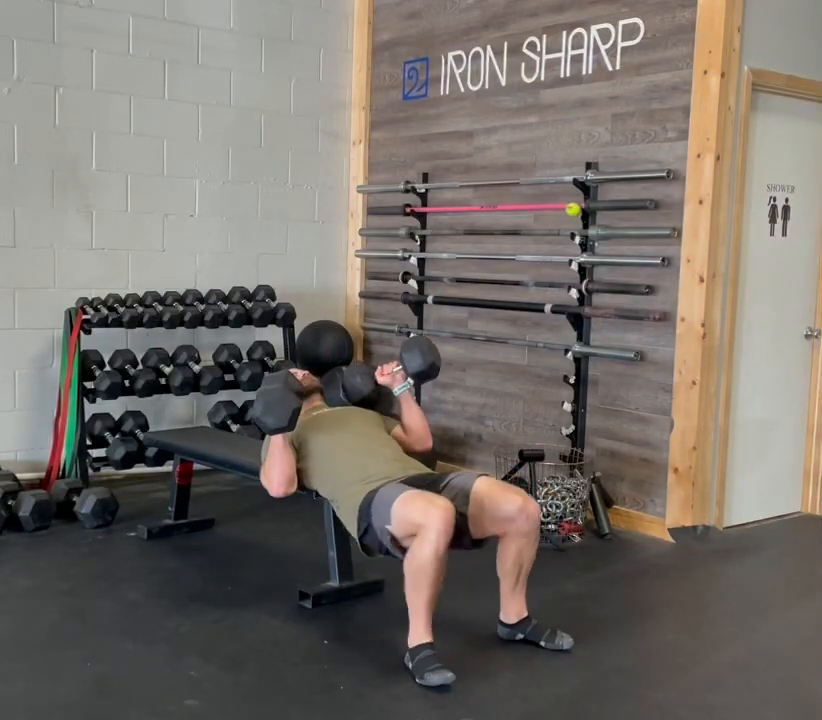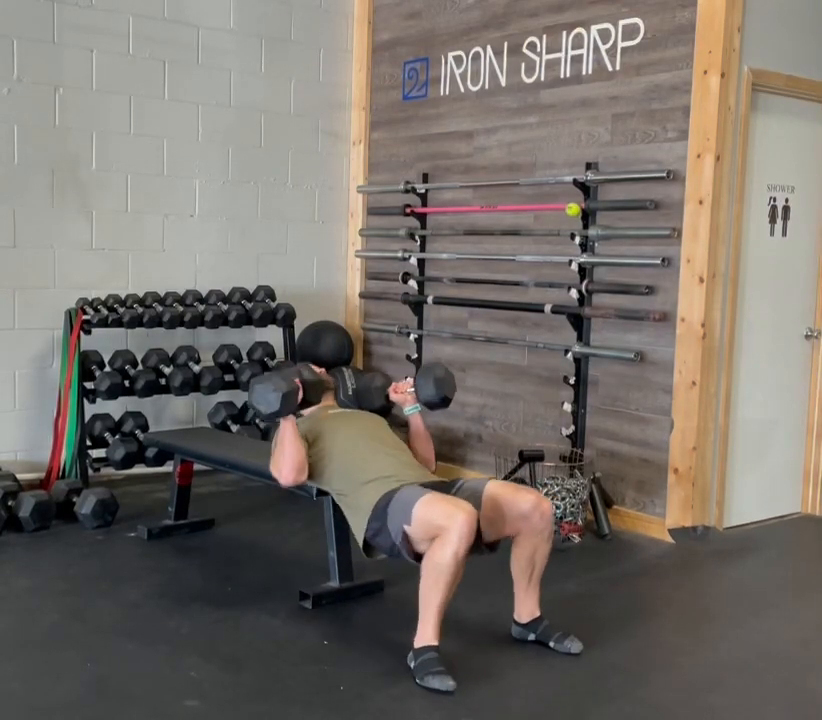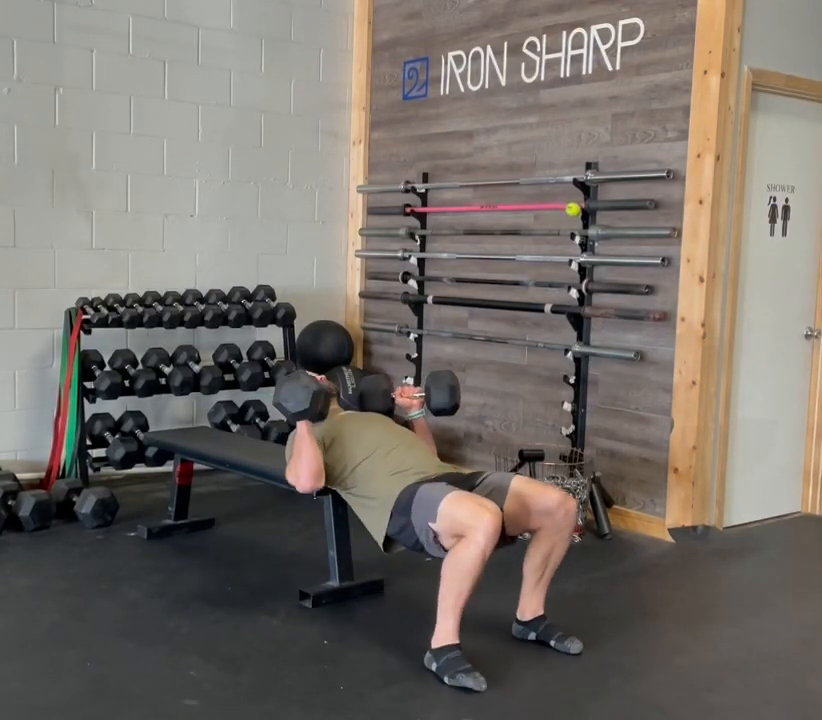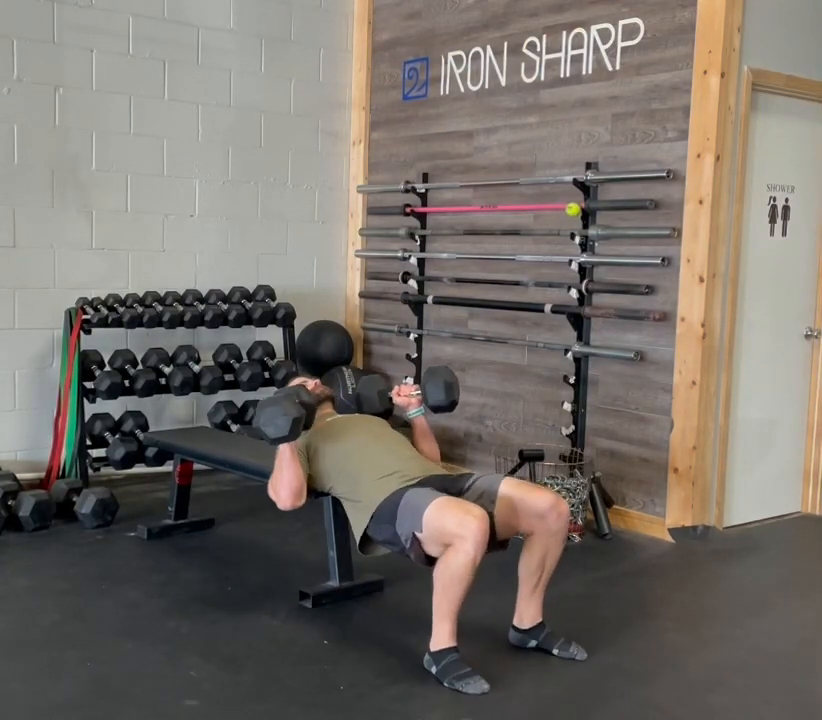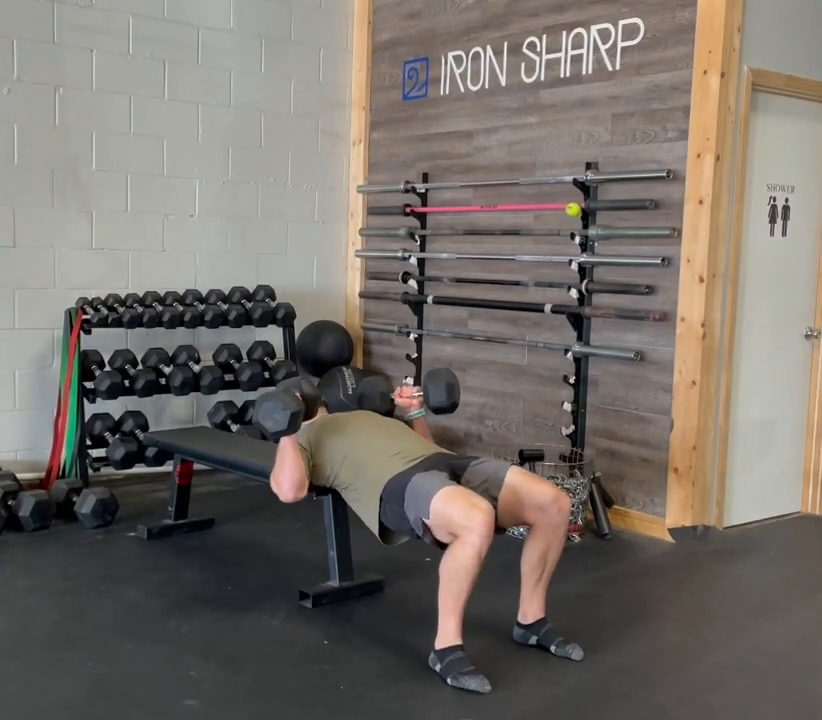
dt=0.5s
person 1, frame 1
left shoulder: (362, 414)
right shoulder: (285, 434)
left elbow: (422, 442)
right elbow: (280, 487)
left wrist: (400, 388)
left hip: (424, 480)
right hip: (375, 499)
left knee: (522, 511)
right knee: (437, 517)
left ankle: (514, 618)
right ankle: (420, 645)
person 1, frame 2
left shoulder: (368, 417)
right shoulder: (297, 429)
right elbow: (290, 475)
left wrist: (410, 407)
right wrist: (287, 411)
left hip: (431, 487)
right hip: (384, 505)
left knee: (536, 509)
right knee: (460, 521)
left ankle: (527, 618)
right ankle: (424, 646)
person 1, frame 3
left shoulder: (373, 419)
right shoulder: (306, 433)
right elbow: (308, 481)
left wrist: (415, 412)
right wrist: (303, 419)
left hip: (449, 476)
right hip: (407, 498)
left knee: (560, 507)
right knee: (484, 521)
left ankle: (530, 615)
right ankle: (443, 644)
person 1, frame 4
left shoulder: (369, 419)
right shoulder: (299, 441)
right elbow: (288, 499)
left wrist: (414, 410)
left hip: (442, 482)
right hip: (393, 500)
left knee: (552, 510)
right knee: (472, 528)
left ankle: (527, 624)
right ankle: (441, 649)
person 1, frame 5
left shoulder: (361, 418)
right shoulder: (300, 440)
right elbow: (290, 491)
left wrist: (414, 411)
left hip: (445, 462)
right hip: (399, 481)
left knee: (553, 505)
right knee: (477, 521)
left ankle: (531, 620)
right ankle: (447, 647)
